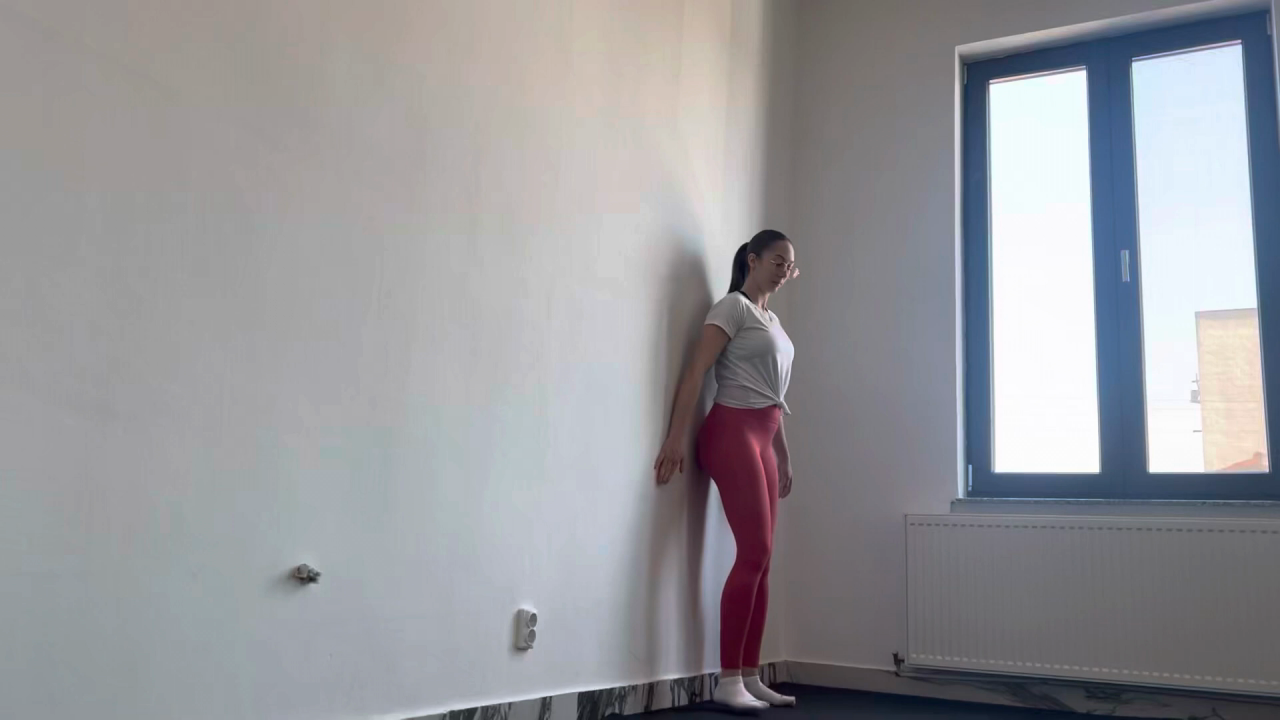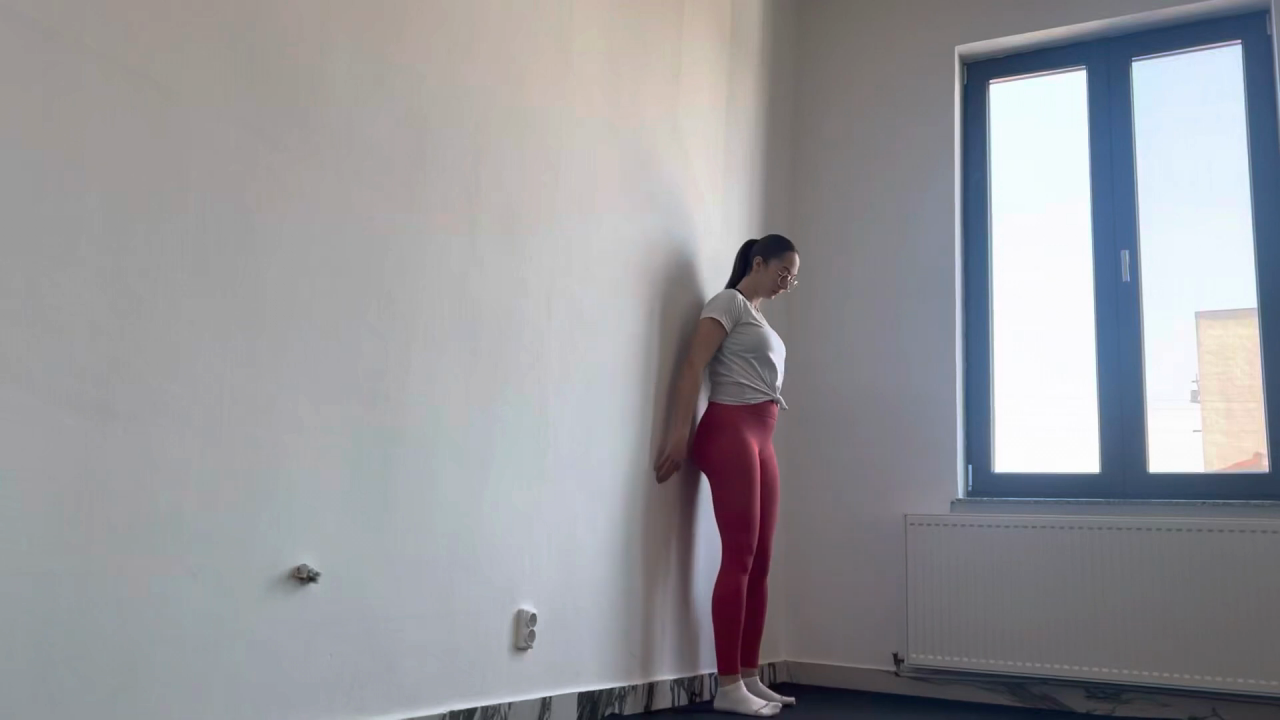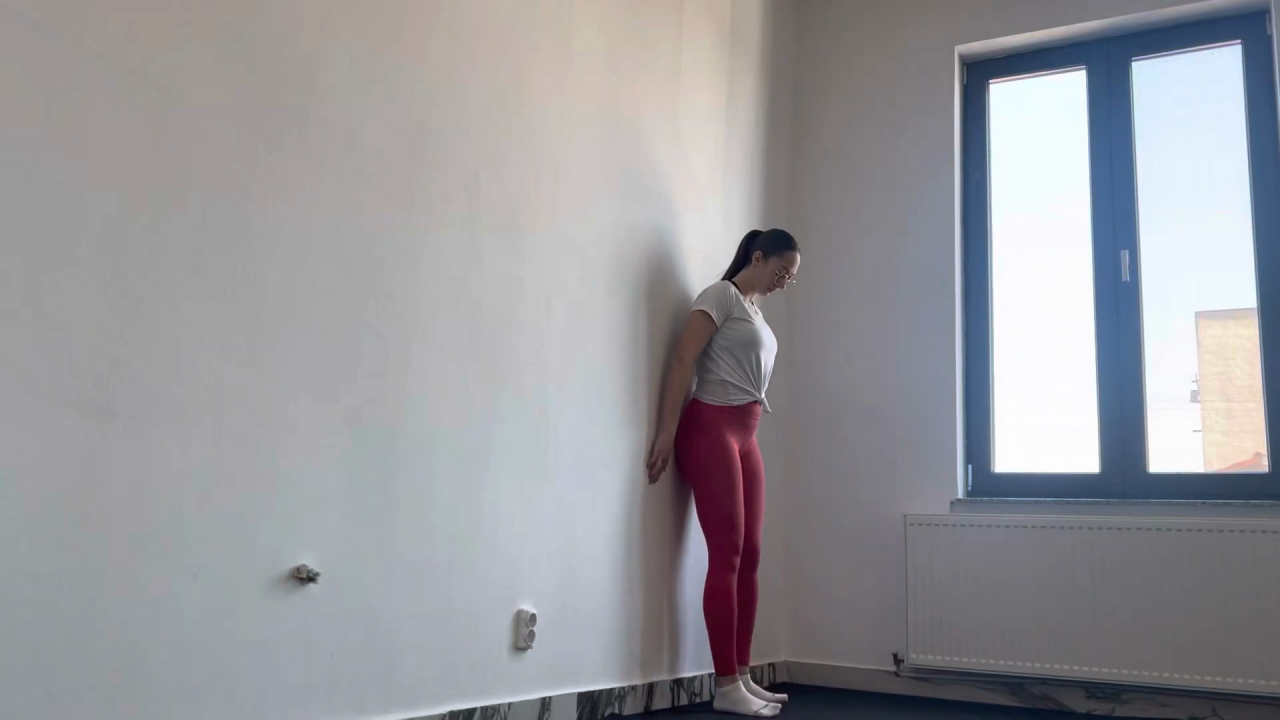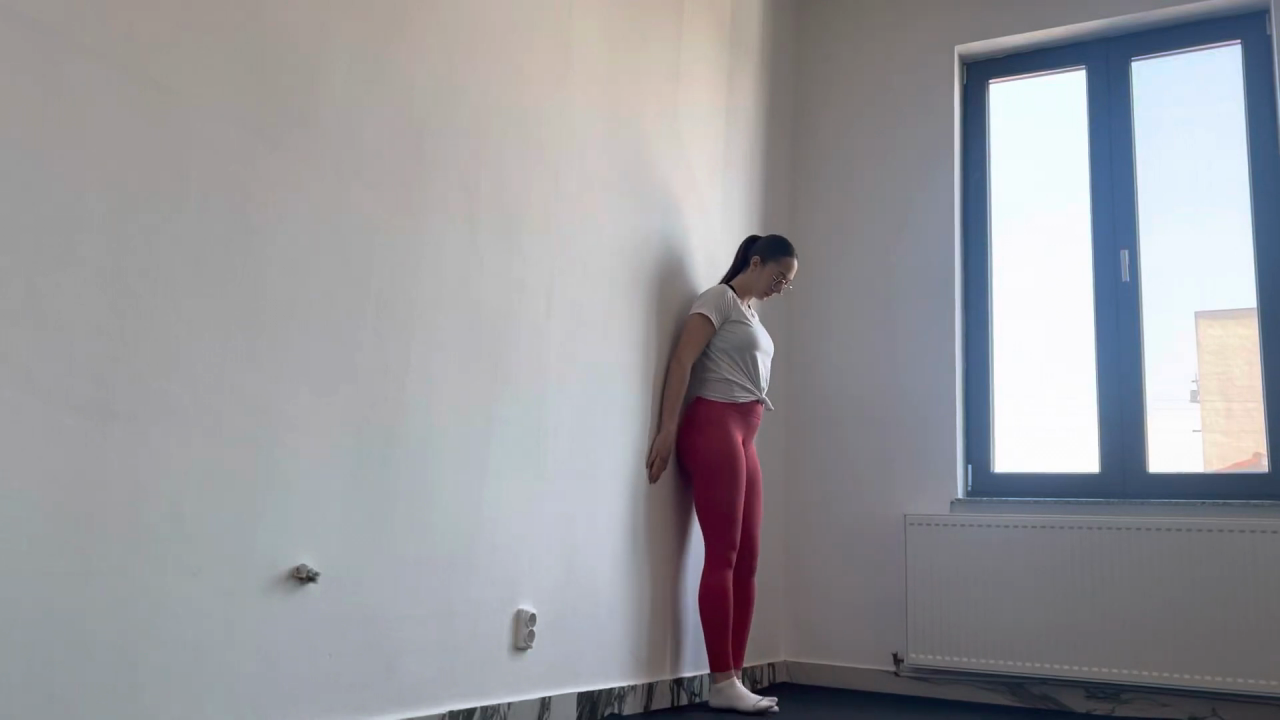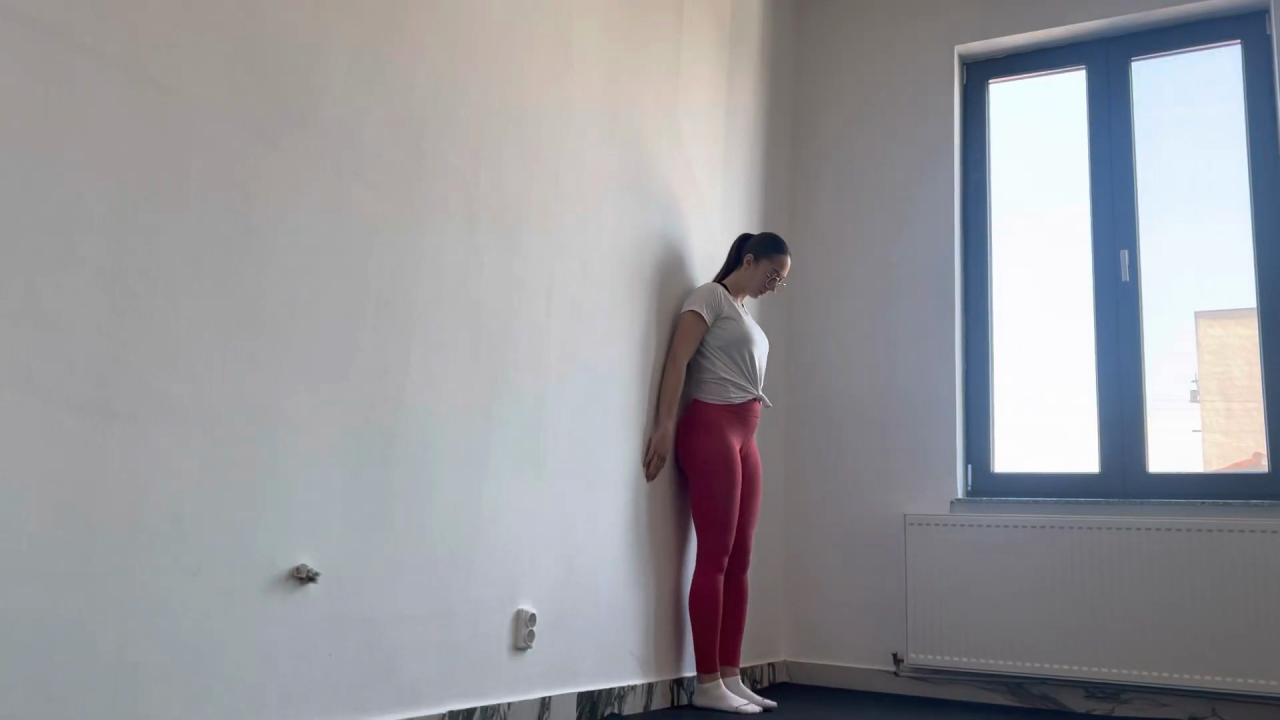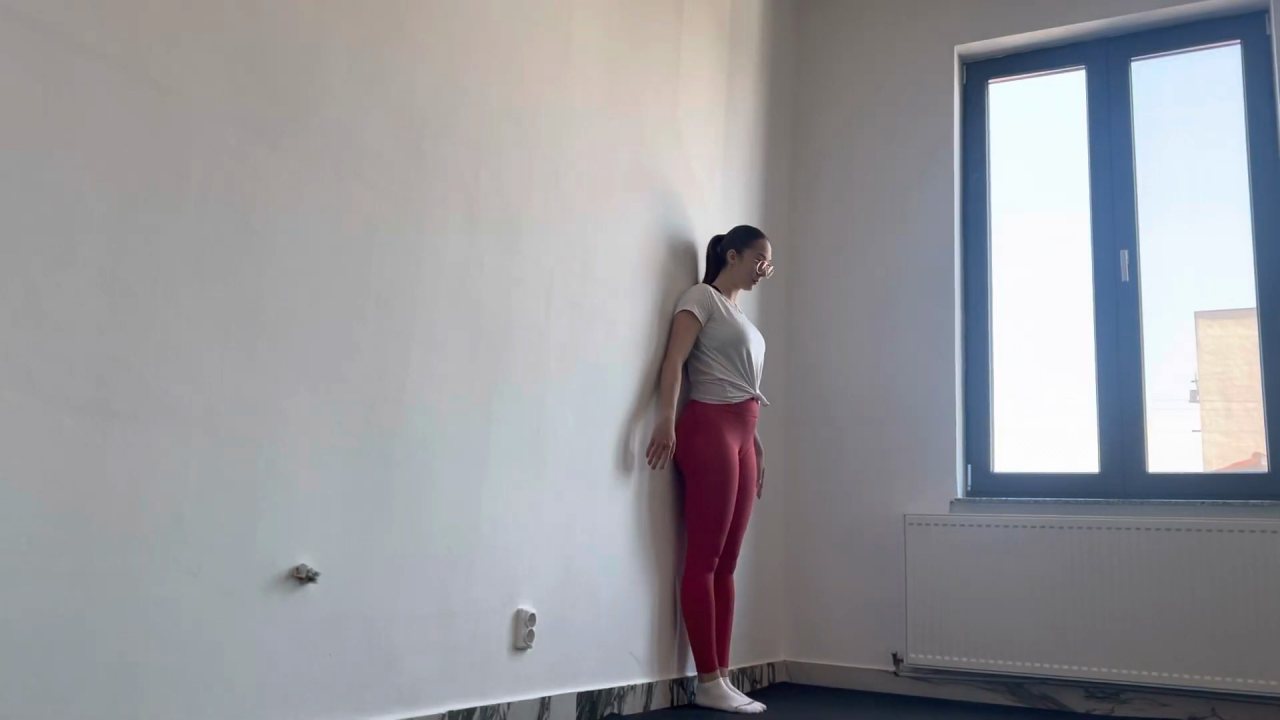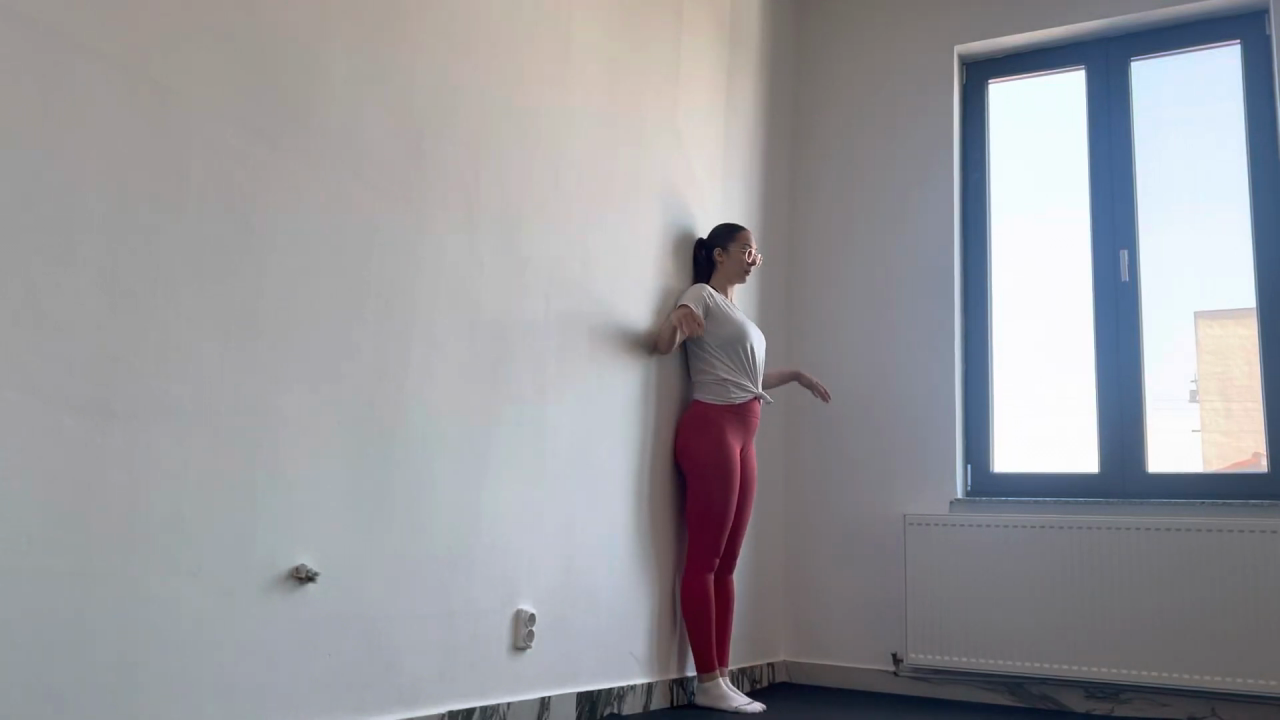
dt=0.4s
person 1, frame 1
left shoulder: (772, 318)
right shoulder: (732, 307)
right elbow: (696, 371)
left wrist: (784, 456)
right wrist: (676, 437)
left hip: (761, 437)
right hip: (732, 432)
left knee: (761, 559)
right knee: (754, 552)
left ankle: (749, 677)
right ankle: (728, 680)
person 1, frame 2
left shoulder: (758, 315)
right shoulder: (728, 302)
right elbow: (693, 366)
right wrist: (678, 433)
left hip: (759, 437)
right hip: (729, 431)
left knee: (760, 559)
right knee: (739, 556)
left ankle: (749, 677)
person 1, frame 3
left shoulder: (754, 309)
right shoulder: (721, 296)
right elbow: (682, 360)
right wrist: (667, 431)
left hip: (744, 434)
right hip: (711, 429)
left knee: (749, 557)
right knee: (726, 555)
left ankle: (742, 676)
person 1, frame 4
left shoulder: (750, 312)
right shoulder: (719, 299)
right elbow: (682, 362)
left wrist: (741, 440)
right wrist: (667, 430)
left hip: (742, 434)
right hip: (714, 426)
left knee: (746, 558)
right knee: (723, 554)
left ankle: (732, 680)
right ankle: (721, 681)
person 1, frame 5
left shoulder: (744, 312)
right shoulder: (709, 297)
right elbow: (677, 361)
left wrist: (741, 438)
right wrist: (665, 428)
left hip: (744, 433)
right hip: (711, 427)
left knee: (739, 559)
right knee: (715, 556)
left ankle: (731, 676)
right ankle: (707, 683)
person 1, frame 6
left shoulder: (737, 311)
right shoulder: (702, 297)
right elbow: (674, 360)
left wrist: (755, 445)
right wrist: (666, 420)
left hip: (741, 434)
right hip: (709, 428)
left knee: (726, 561)
right knee: (703, 558)
left ankle: (722, 678)
right ankle: (708, 681)
person 1, frame 7
left shoulder: (731, 308)
right shoulder: (700, 296)
right elbow: (663, 341)
left wrist: (792, 374)
right wrist: (675, 325)
left hip: (741, 434)
right hip: (711, 428)
left knee: (726, 562)
right knee: (704, 559)
left ankle: (722, 678)
right ankle: (708, 682)
